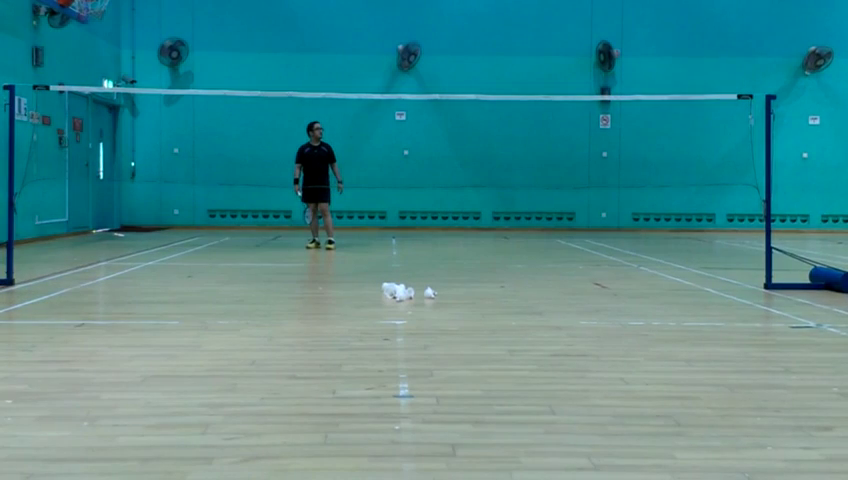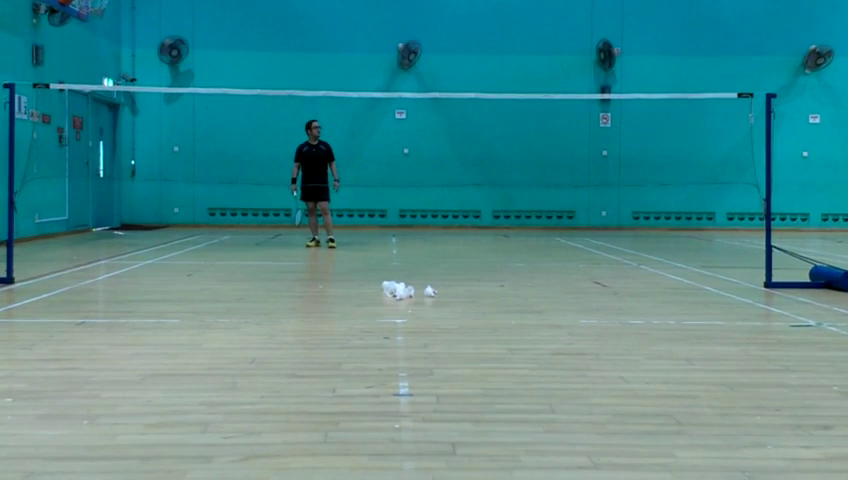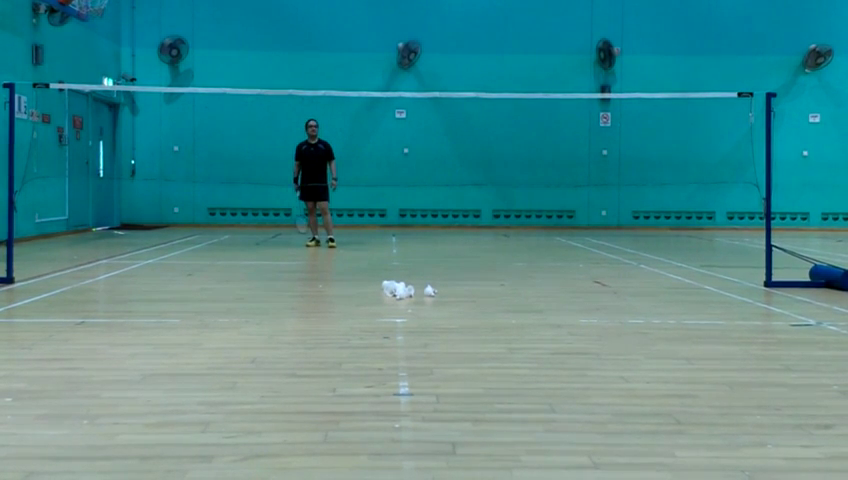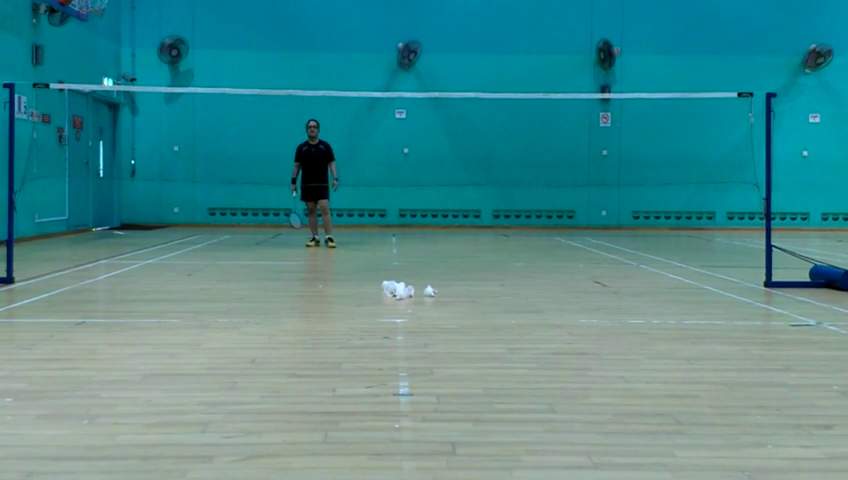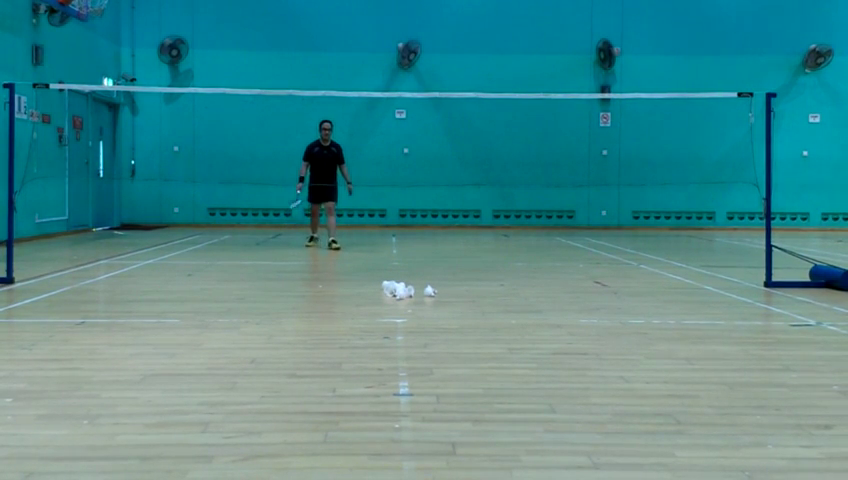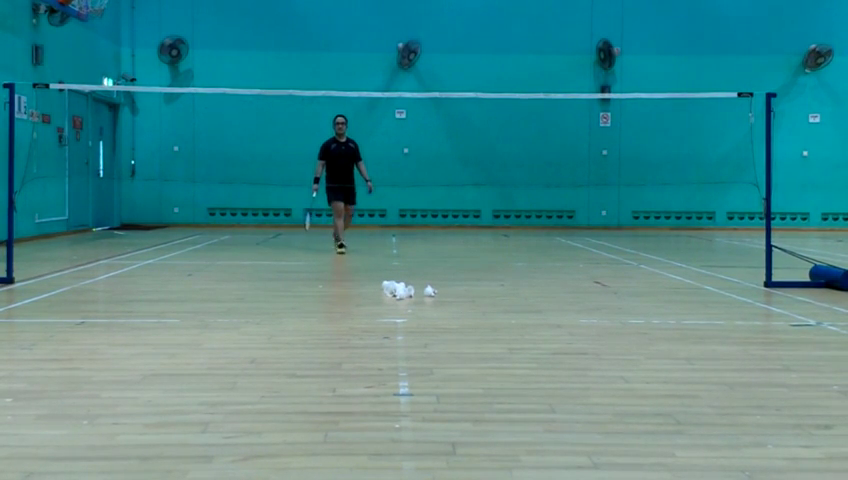
dt=0.7s
person 1, frame 1
left shoulder: (327, 147)
right shoulder: (303, 149)
left elbow: (333, 165)
right elbow: (298, 167)
left wrist: (339, 181)
right wrist: (296, 182)
left hip: (323, 186)
right hip: (308, 186)
left knee: (325, 211)
right knee: (312, 212)
left ankle: (331, 239)
right ankle: (315, 240)
person 1, frame 2
left shoulder: (326, 146)
right shoulder: (301, 148)
left elbow: (332, 163)
right elbow: (296, 166)
left wrist: (336, 179)
right wrist: (293, 182)
left hip: (322, 184)
right hip: (307, 185)
left knee: (325, 210)
right knee: (311, 211)
left ankle: (331, 238)
right ankle: (315, 238)
person 1, frame 3
left shoulder: (325, 145)
right shoulder: (301, 146)
left elbow: (331, 162)
right elbow: (297, 165)
left wrist: (334, 178)
right wrist: (296, 181)
left hip: (321, 184)
right hip: (306, 184)
left knee: (324, 210)
right knee: (311, 211)
left ankle: (330, 237)
right ankle: (315, 238)
person 1, frame 4
left shoulder: (325, 146)
right shoulder: (301, 147)
left elbow: (331, 163)
right elbow: (297, 165)
left wrist: (335, 178)
right wrist: (293, 181)
left hip: (322, 184)
right hip: (307, 185)
left knee: (325, 209)
right knee: (311, 211)
left ankle: (329, 237)
right ankle: (315, 238)
person 1, frame 5
left shoulder: (337, 148)
right shoulder: (312, 147)
left elbow: (342, 166)
right elbow: (305, 164)
left wrist: (348, 182)
right wrist: (301, 180)
left hip: (331, 185)
right hip: (315, 185)
left knee: (330, 211)
right knee: (314, 212)
left ankle: (332, 240)
right ankle: (314, 236)
person 1, frame 6
left shoulder: (353, 144)
right shoulder: (327, 145)
left elbow: (359, 163)
right elbow: (321, 164)
left wrist: (367, 180)
right wrist: (316, 182)
left hip: (350, 185)
right hip: (333, 185)
left knee: (348, 215)
right knee: (338, 213)
left ankle: (337, 234)
right ankle: (340, 243)
